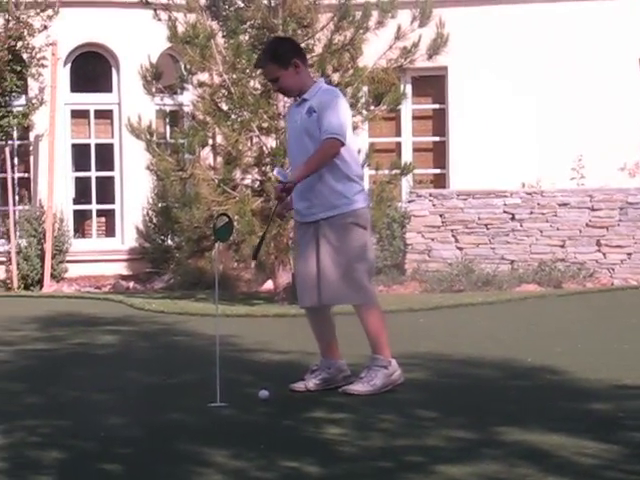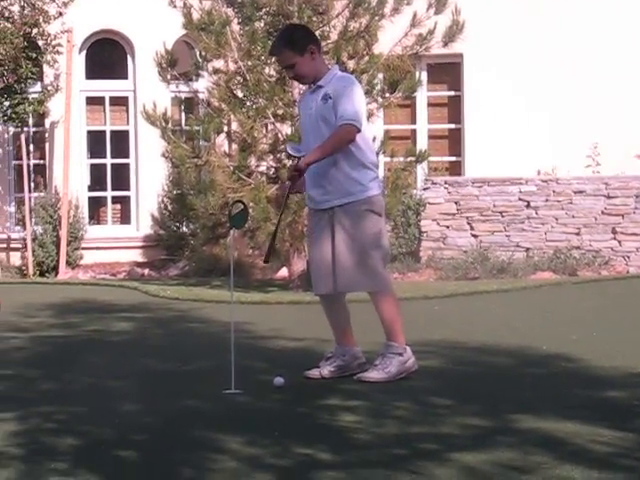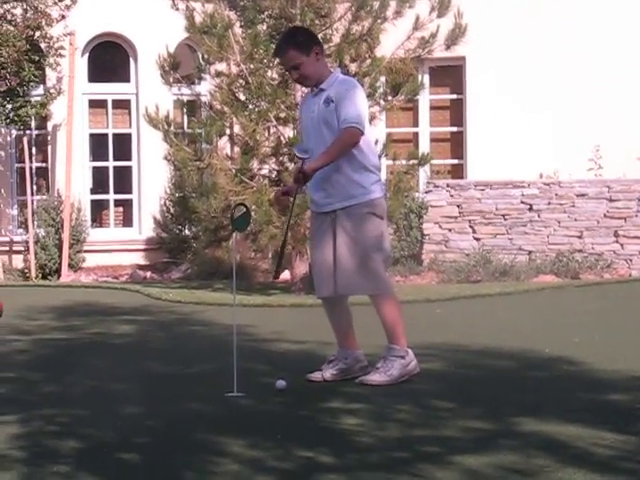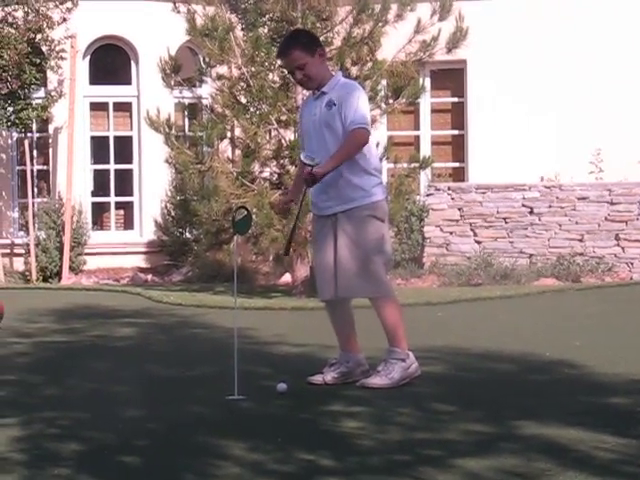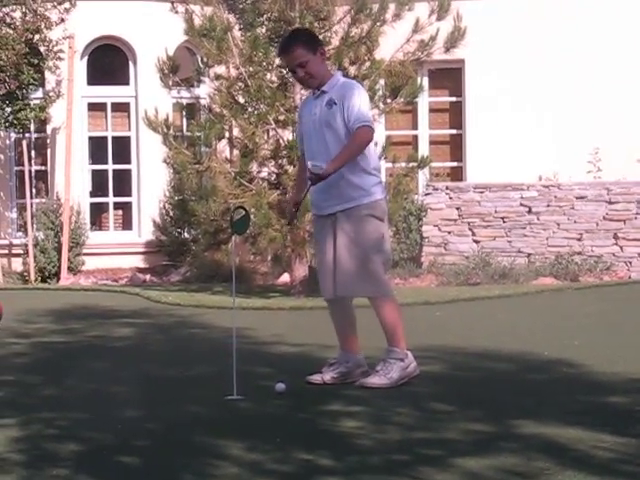
dt=0.1s
person 1, frame 1
left shoulder: (329, 98)
right shoulder: (293, 112)
left elbow: (333, 145)
left wrist: (293, 178)
right wrist: (289, 195)
left hip: (344, 211)
right hip: (307, 216)
left knee: (357, 288)
right knee: (311, 295)
left ankle: (385, 365)
right ankle: (332, 365)
person 1, frame 2
left shoulder: (344, 85)
right shoulder: (305, 99)
left elbow: (349, 131)
left wrist: (307, 160)
right wrist: (298, 179)
left hip: (358, 198)
right hip: (321, 203)
left knee: (372, 276)
right knee: (325, 282)
left ankle: (399, 352)
right ankle: (347, 352)
person 1, frame 3
left shoulder: (347, 89)
right shoulder: (306, 103)
left elbow: (353, 133)
left wrist: (317, 164)
right wrist: (293, 187)
left hip: (360, 200)
right hip: (323, 205)
left knee: (373, 278)
right knee: (328, 286)
left ankle: (400, 355)
right ankle: (349, 356)
person 1, frame 4
left shoulder: (349, 92)
right shoulder: (307, 107)
left elbow: (360, 135)
left wrist: (326, 167)
right wrist: (294, 192)
left hip: (361, 203)
right hip: (325, 209)
left knee: (374, 281)
right knee: (331, 289)
left ankle: (401, 358)
right ankle: (351, 359)
person 1, frame 5
left shoulder: (349, 91)
right shoulder: (305, 107)
left elbow: (364, 132)
left wrist: (331, 166)
right wrist: (297, 193)
left hip: (360, 203)
right hip: (324, 208)
left knee: (373, 280)
right knee: (333, 287)
left ankle: (400, 358)
right ankle: (351, 359)
